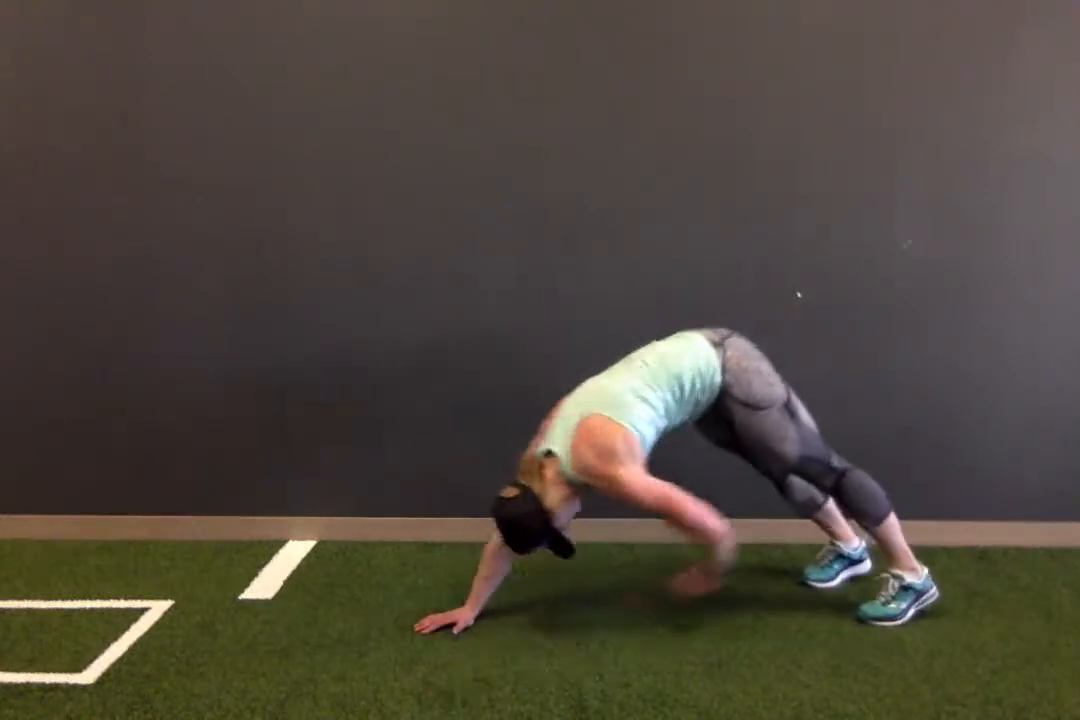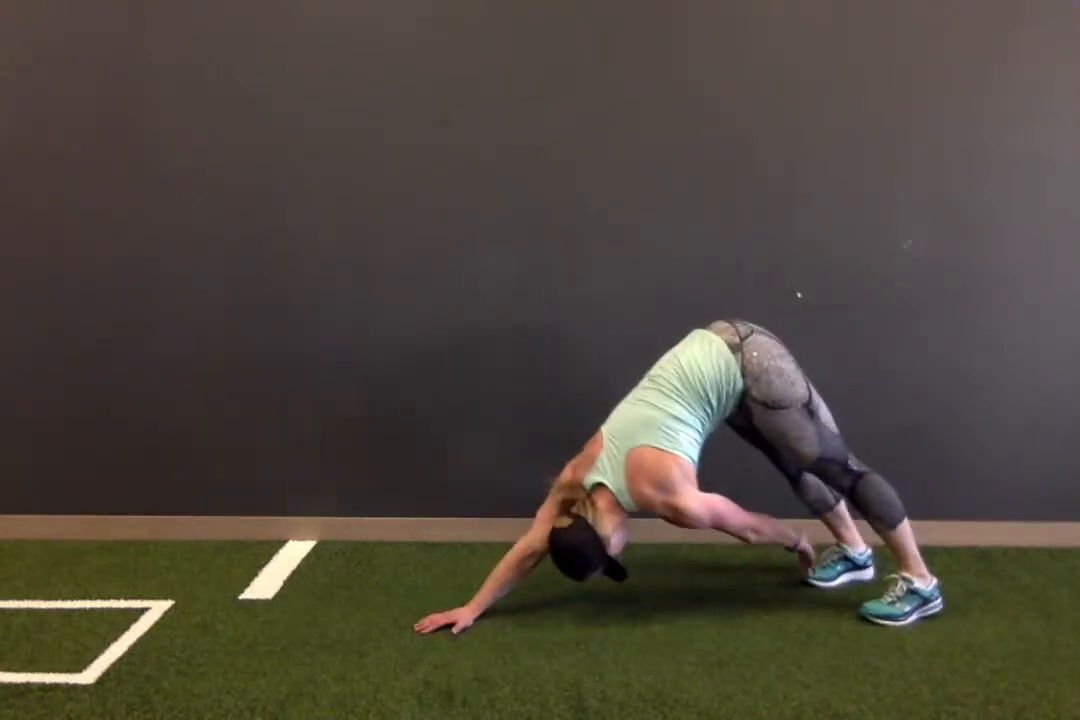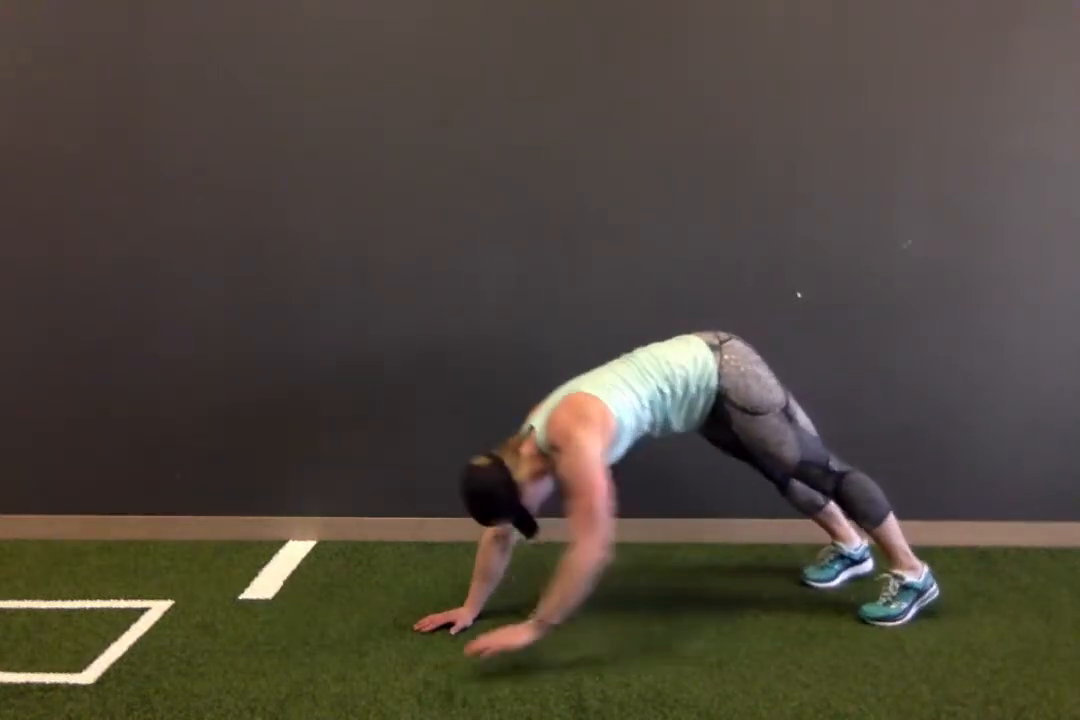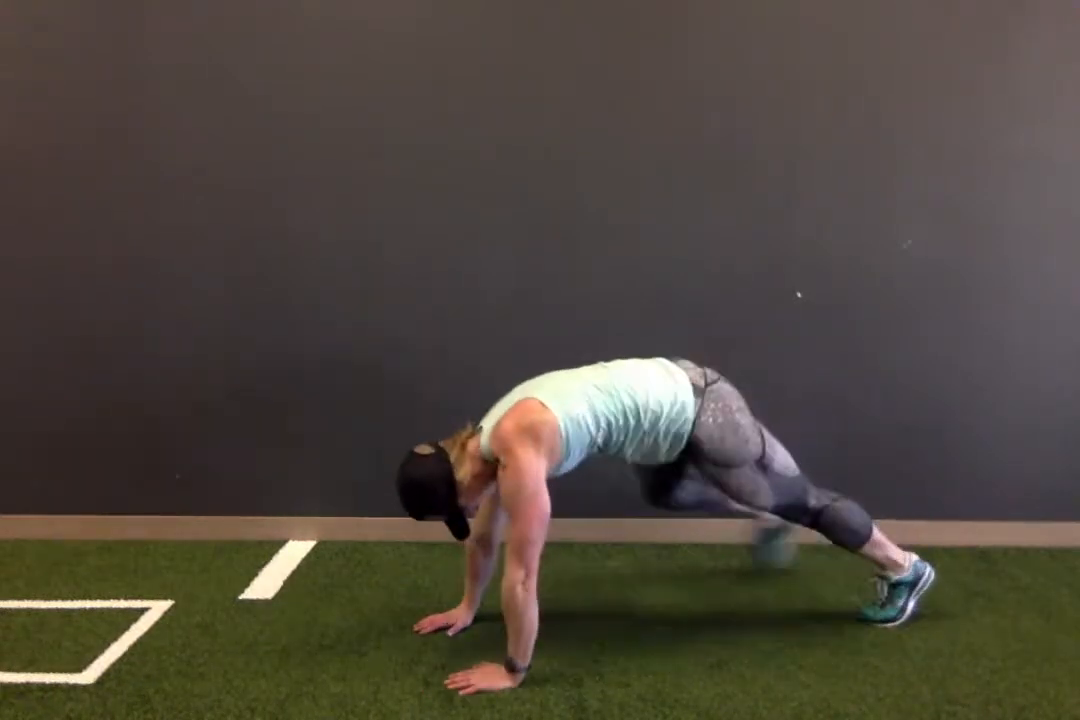
dt=0.4s
person 1, frame 1
left shoulder: (610, 471)
right shoulder: (541, 456)
left elbow: (715, 530)
right elbow: (507, 535)
left wrist: (707, 576)
right wrist: (471, 608)
left hip: (722, 367)
right hip: (696, 363)
left knee: (820, 464)
right knee: (773, 463)
left ankle: (911, 576)
right ankle: (847, 546)
person 1, frame 2
left shoulder: (661, 495)
right shoulder: (579, 475)
left elbow: (750, 526)
right elbow: (531, 544)
left wrist: (798, 544)
right wrist: (471, 609)
left hip: (747, 362)
right hip: (718, 349)
left knee: (837, 467)
right knee: (791, 458)
left ankle: (919, 582)
right ankle: (853, 552)
person 1, frame 3
left shoulder: (572, 444)
right shoulder: (523, 447)
left elbow: (594, 546)
right elbow: (500, 534)
left wrist: (534, 628)
right wrist: (470, 607)
left hip: (721, 373)
right hip: (698, 369)
left knee: (818, 467)
right knee: (775, 464)
left ankle: (912, 575)
right ankle: (849, 547)
person 1, frame 4
left shoulder: (518, 453)
right shoulder: (485, 439)
left elbow: (521, 574)
right elbow: (484, 533)
left wrist: (512, 671)
right wrist: (467, 607)
left hip: (695, 412)
right hip: (669, 385)
left knee: (795, 499)
right knee: (665, 491)
left ankle: (903, 569)
right ankle: (770, 519)
